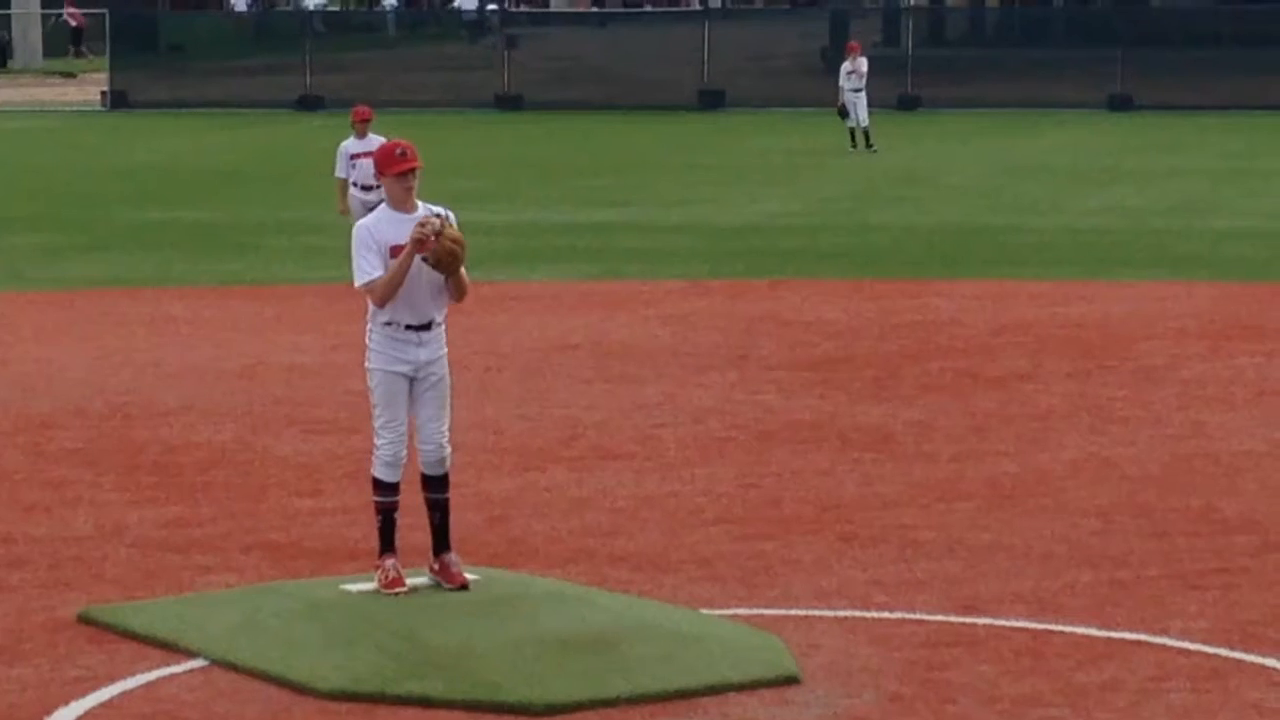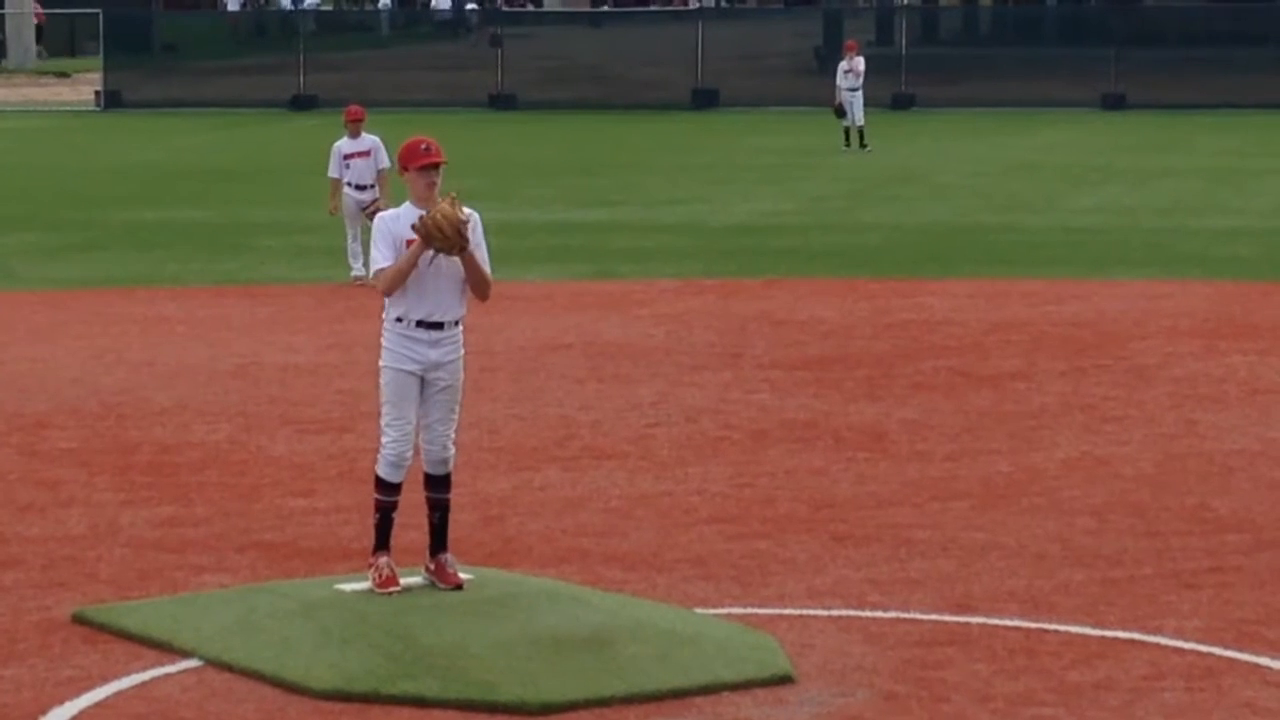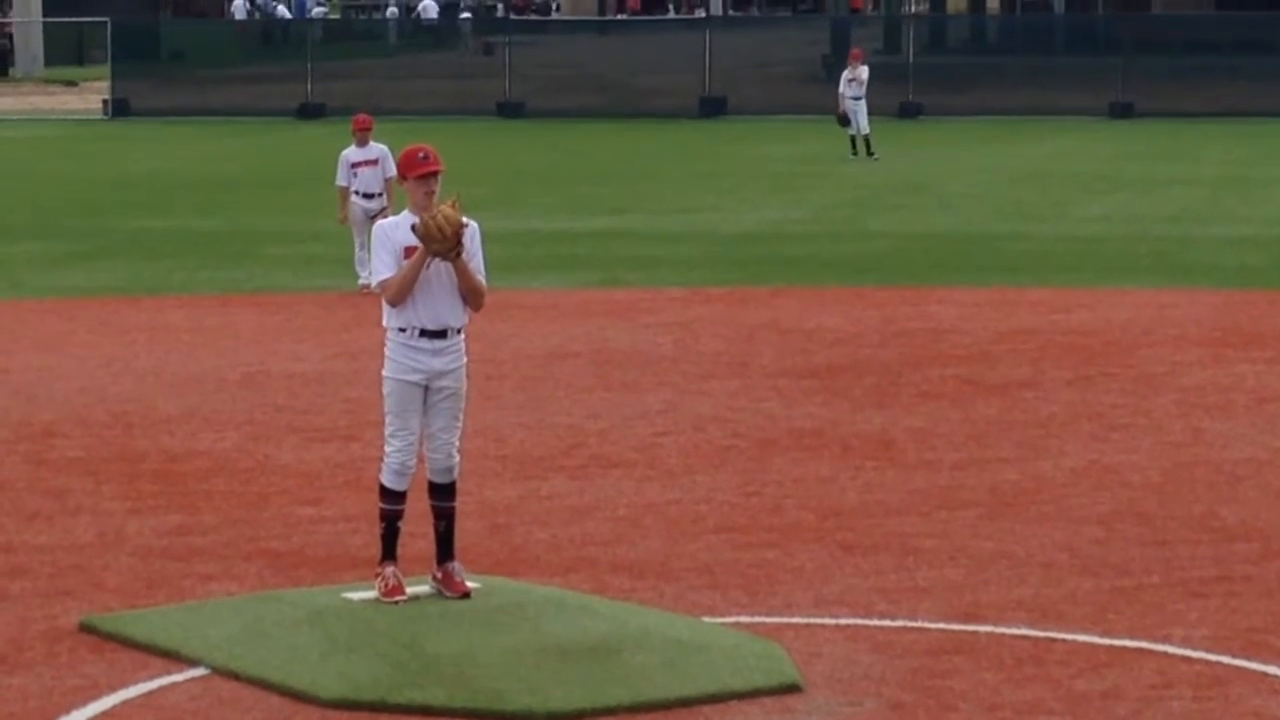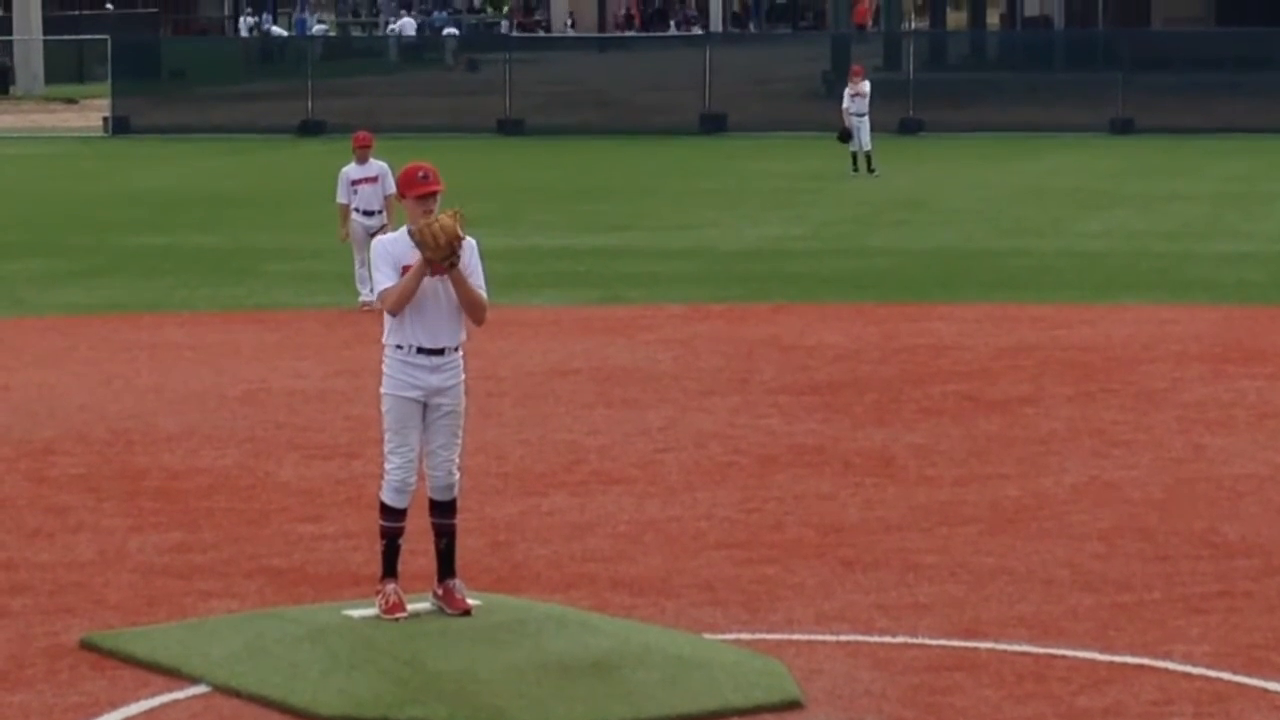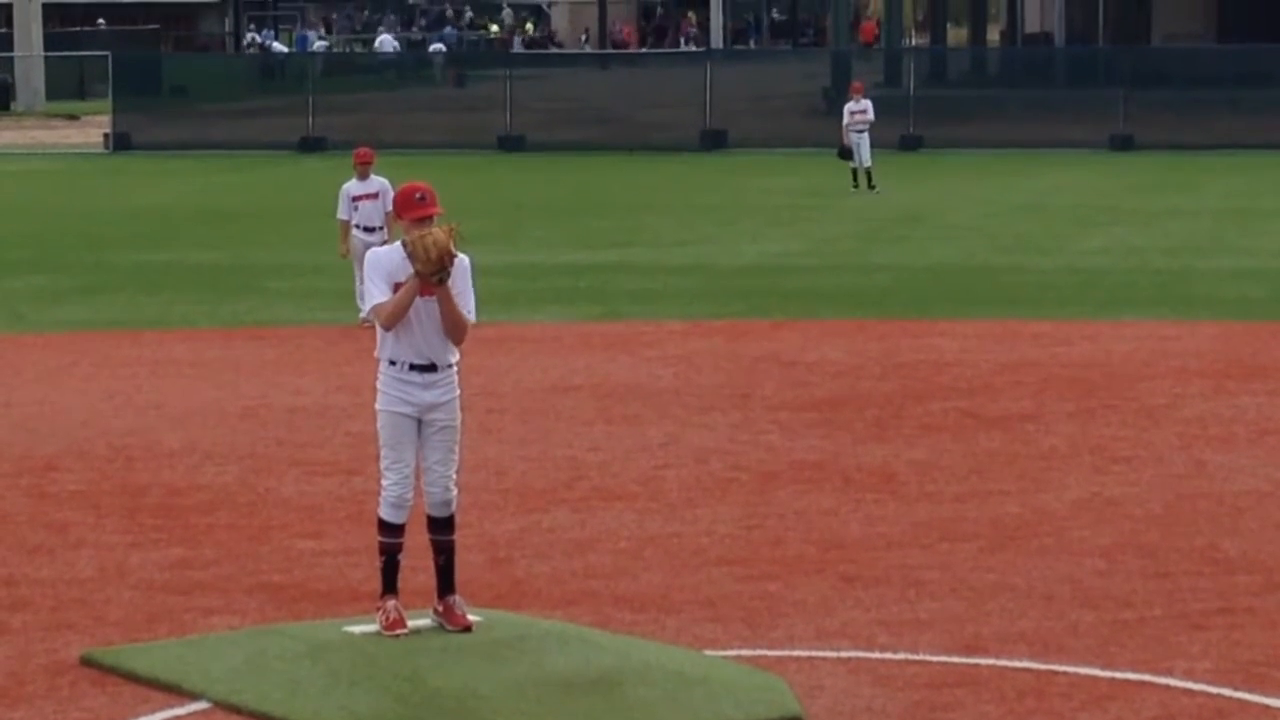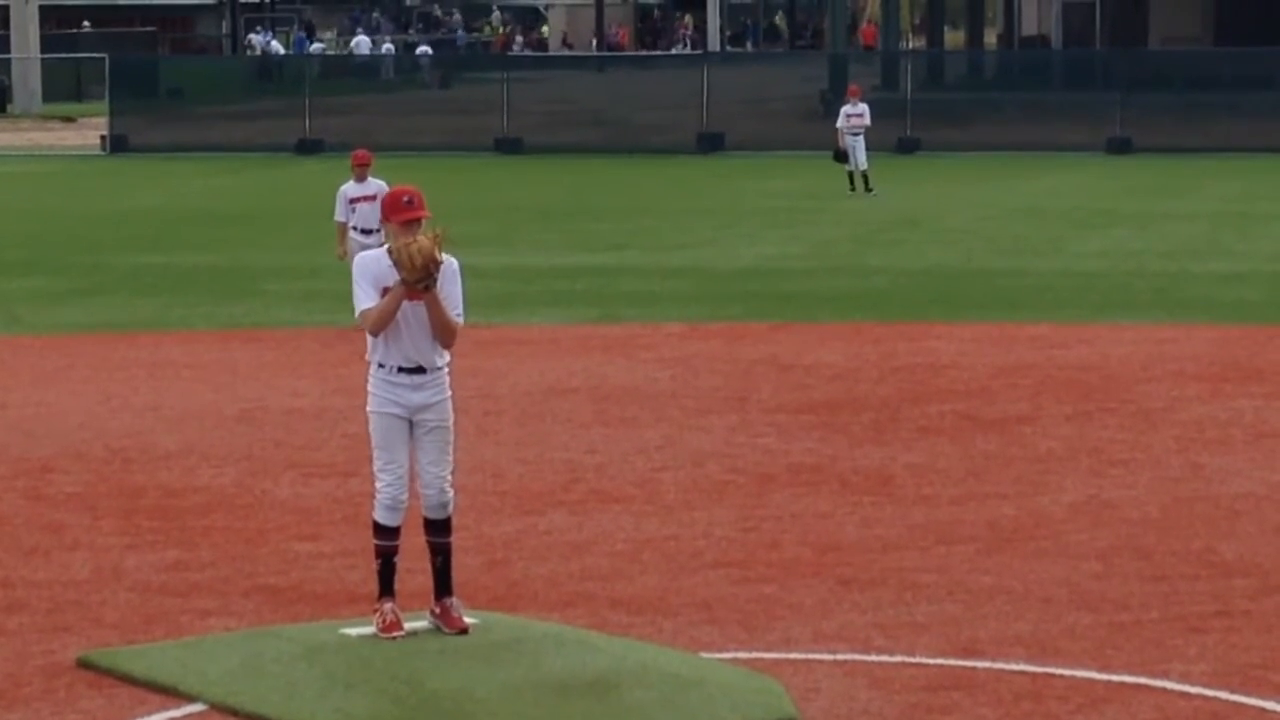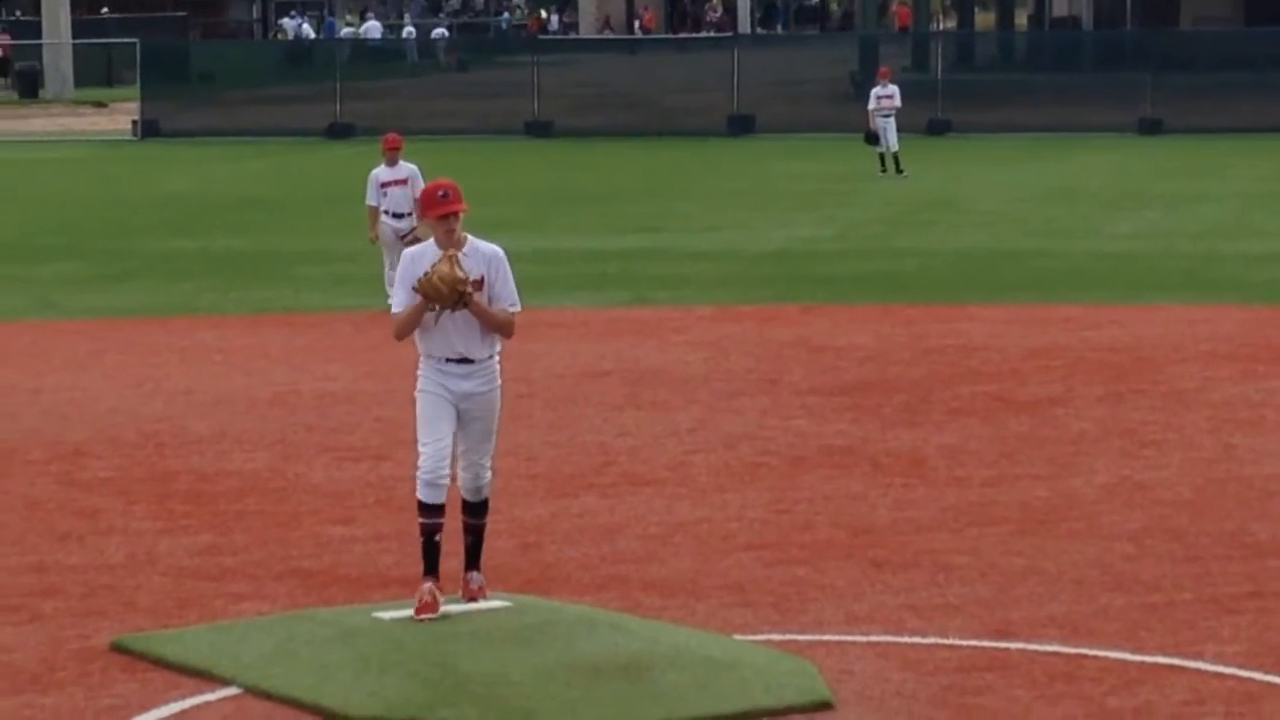
dt=0.7s
person 1, frame 1
left shoulder: (442, 219)
right shoulder: (368, 229)
left elbow: (460, 295)
right elbow: (378, 296)
right wrist: (412, 250)
left hip: (433, 345)
right hip: (389, 347)
left knee: (435, 447)
right knee: (390, 448)
left ankle: (442, 553)
right ankle: (387, 555)
person 1, frame 2
left shoulder: (466, 220)
right shoulder: (389, 222)
left elbow: (484, 292)
right elbow: (384, 285)
left wrist: (463, 249)
right wrist: (423, 243)
left hip: (448, 345)
right hip: (402, 345)
left knee: (440, 448)
right knee: (396, 447)
left ankle: (438, 553)
right ankle: (381, 553)
person 1, frame 3
left shoulder: (465, 228)
right shoulder: (387, 230)
left elbow: (478, 301)
right elbow: (392, 294)
left wrist: (455, 256)
right wrist: (425, 251)
left hip: (451, 353)
right hip: (405, 353)
left knee: (444, 456)
right knee: (400, 455)
left ankle: (446, 562)
right ankle: (388, 563)
person 1, frame 4
left shoulder: (464, 246)
right shoulder: (386, 246)
left elbow: (480, 316)
right elbow: (392, 305)
left wrist: (452, 268)
right wrist: (425, 260)
left hip: (448, 370)
right hip: (403, 370)
left knee: (445, 474)
right knee: (400, 473)
left ankle: (447, 580)
right ankle: (388, 580)
person 1, frame 5
left shoulder: (457, 263)
right shoulder: (380, 260)
left elbow: (461, 336)
right elbow: (386, 319)
left wrist: (441, 283)
right wrist: (419, 275)
left hip: (443, 386)
right hip: (397, 386)
left knee: (442, 489)
right knee: (397, 489)
left ankle: (447, 596)
right ankle: (389, 596)
person 1, frame 6
left shoulder: (446, 266)
right shoulder: (367, 264)
left elbow: (450, 338)
right elbow: (372, 325)
left wrist: (428, 288)
right wrist: (405, 282)
left hip: (433, 387)
right hip: (388, 388)
left knee: (438, 491)
right knee: (391, 491)
left ankle: (444, 599)
right ankle: (386, 599)
person 1, frame 7
left shoulder: (491, 256)
right shoulder: (413, 260)
left elbow: (509, 327)
right elbow: (398, 330)
left wrist: (470, 302)
right wrist: (425, 299)
left hip: (482, 378)
right hip: (435, 377)
left knee: (476, 474)
right knee: (432, 470)
left ankle: (473, 570)
right ankle: (429, 579)
